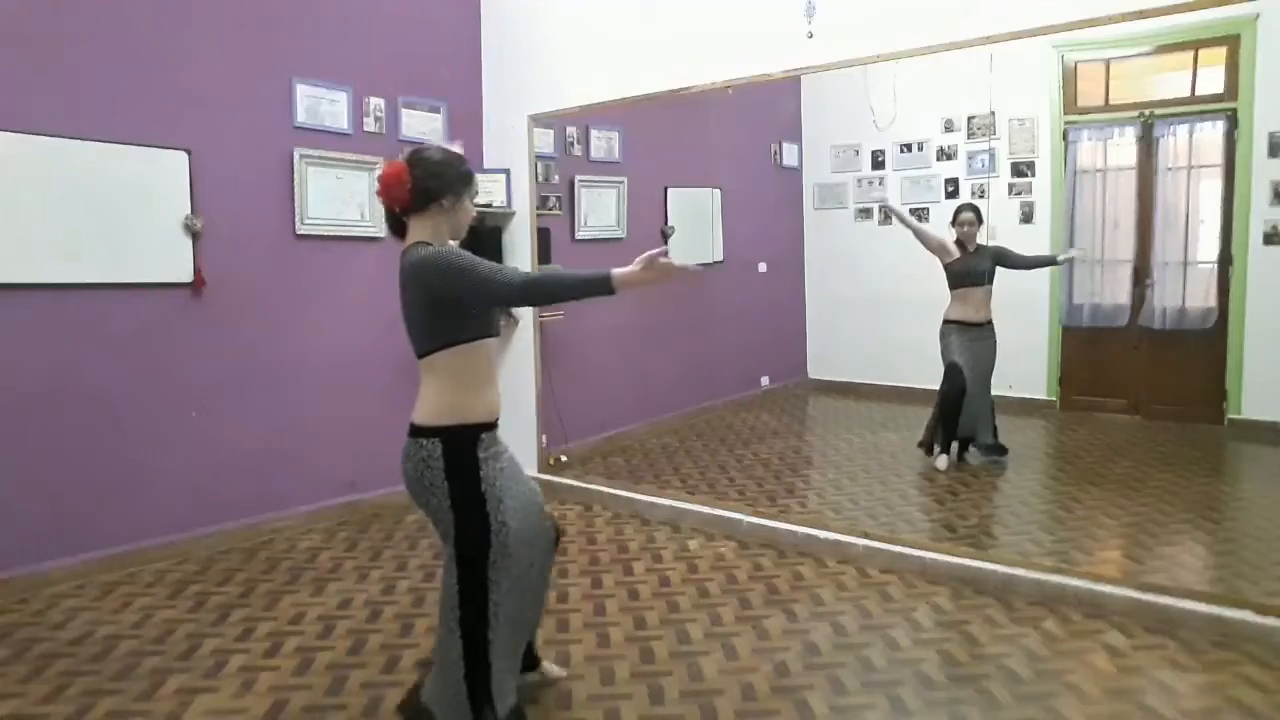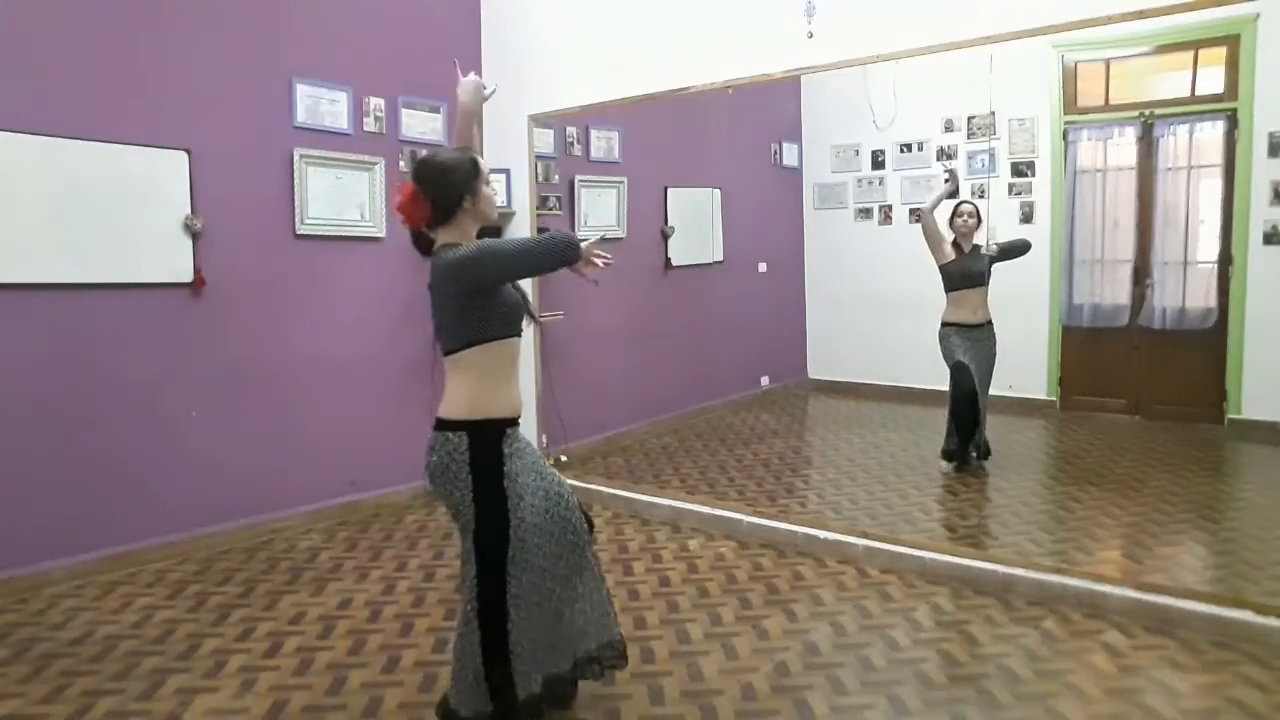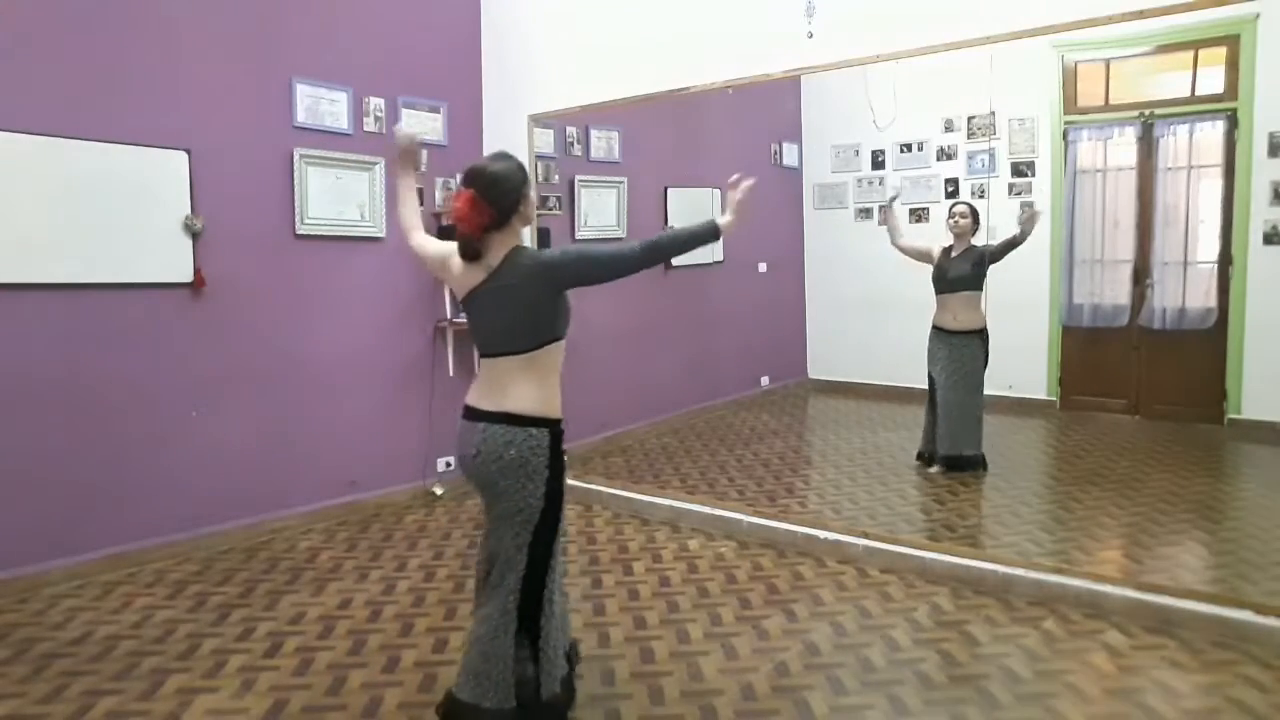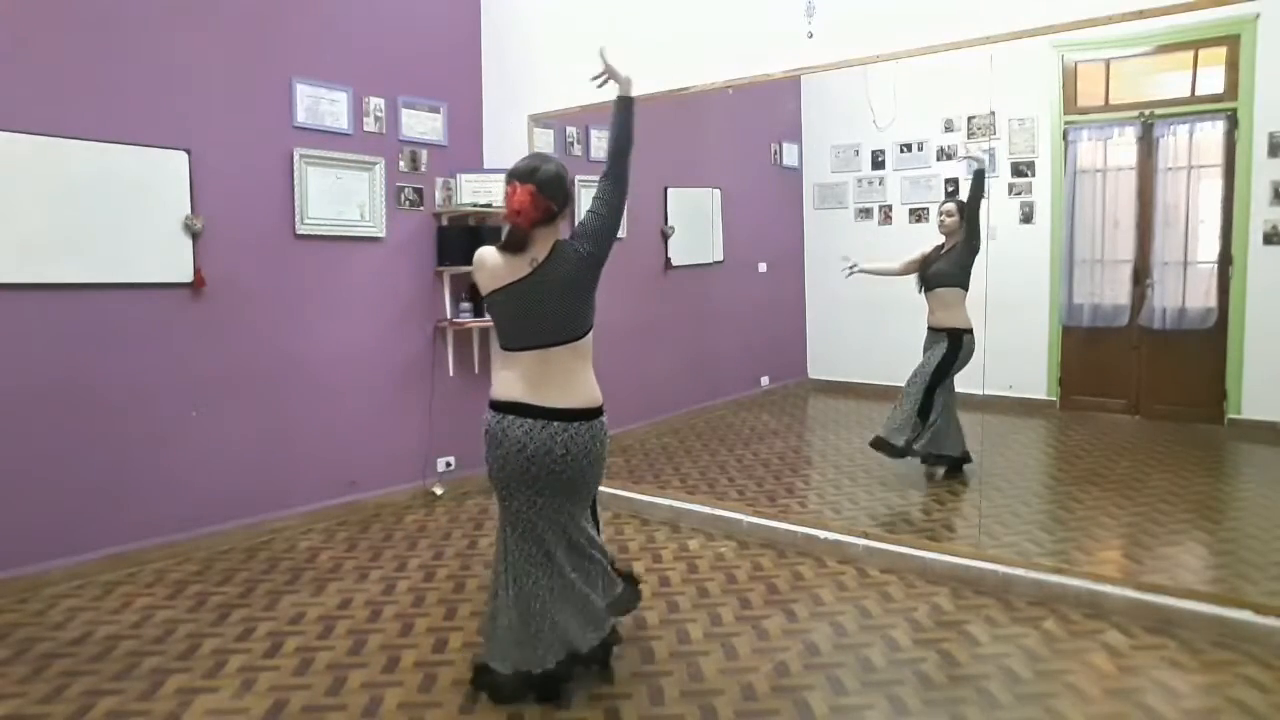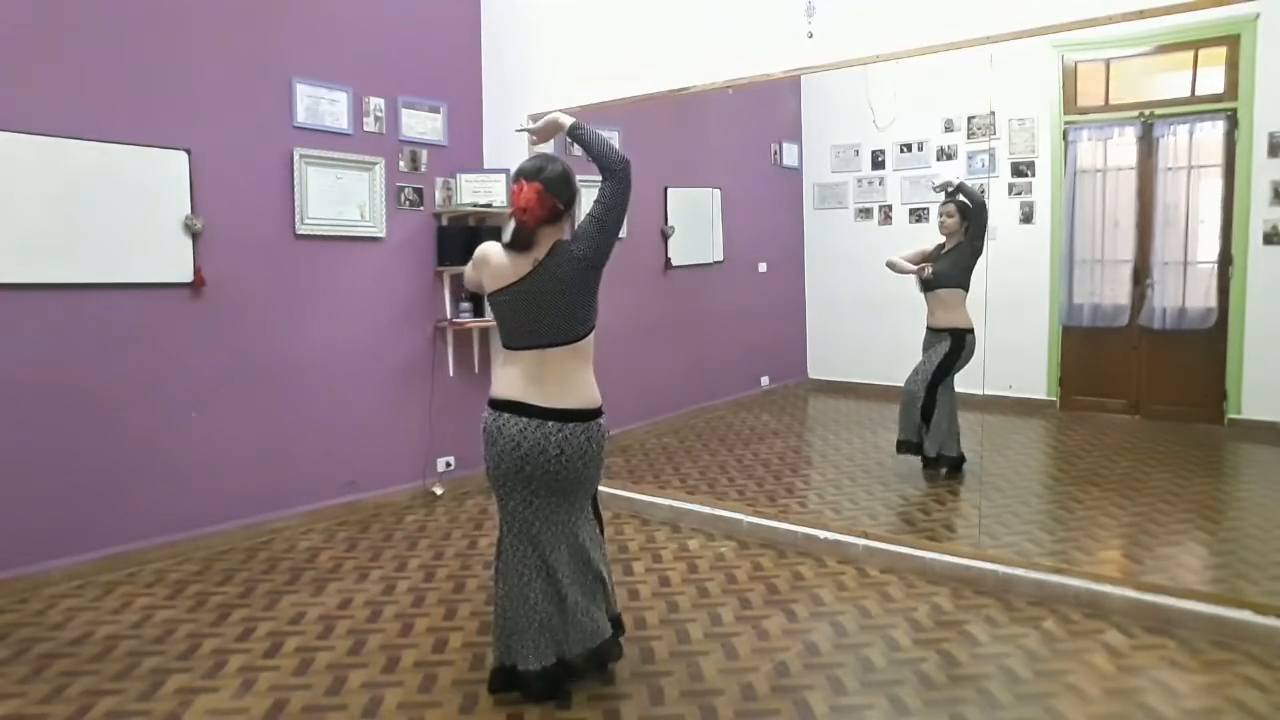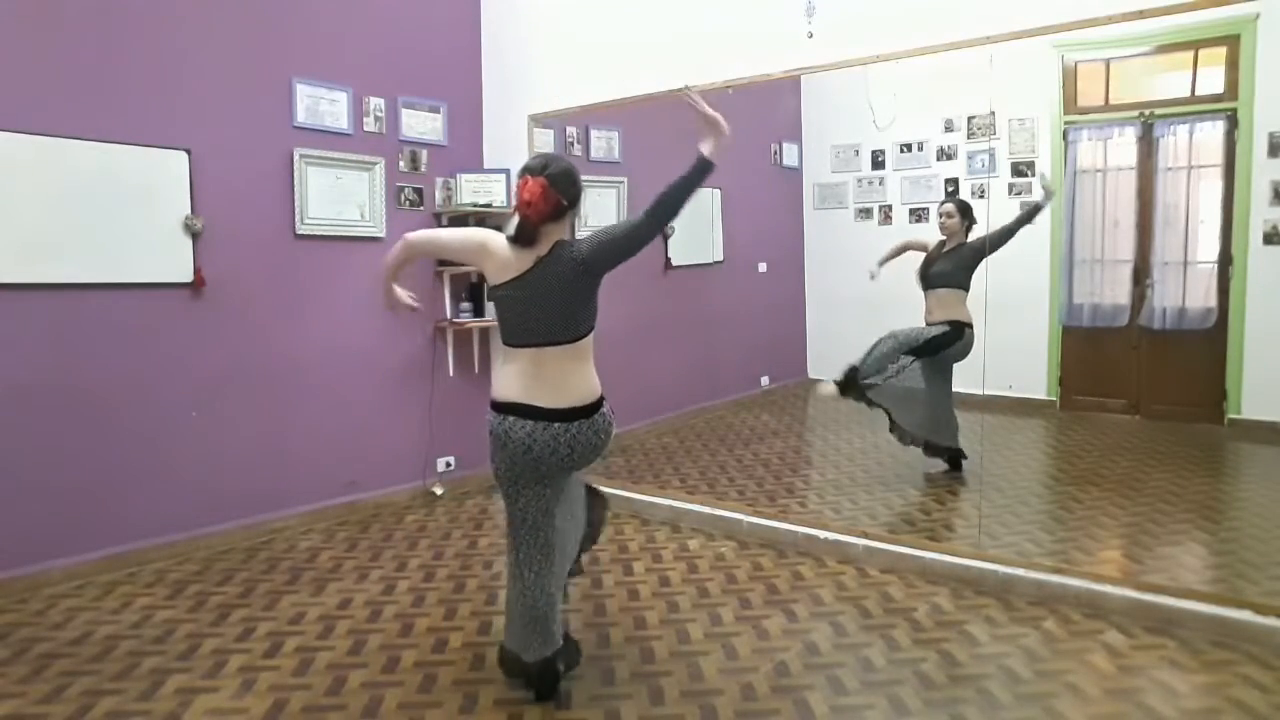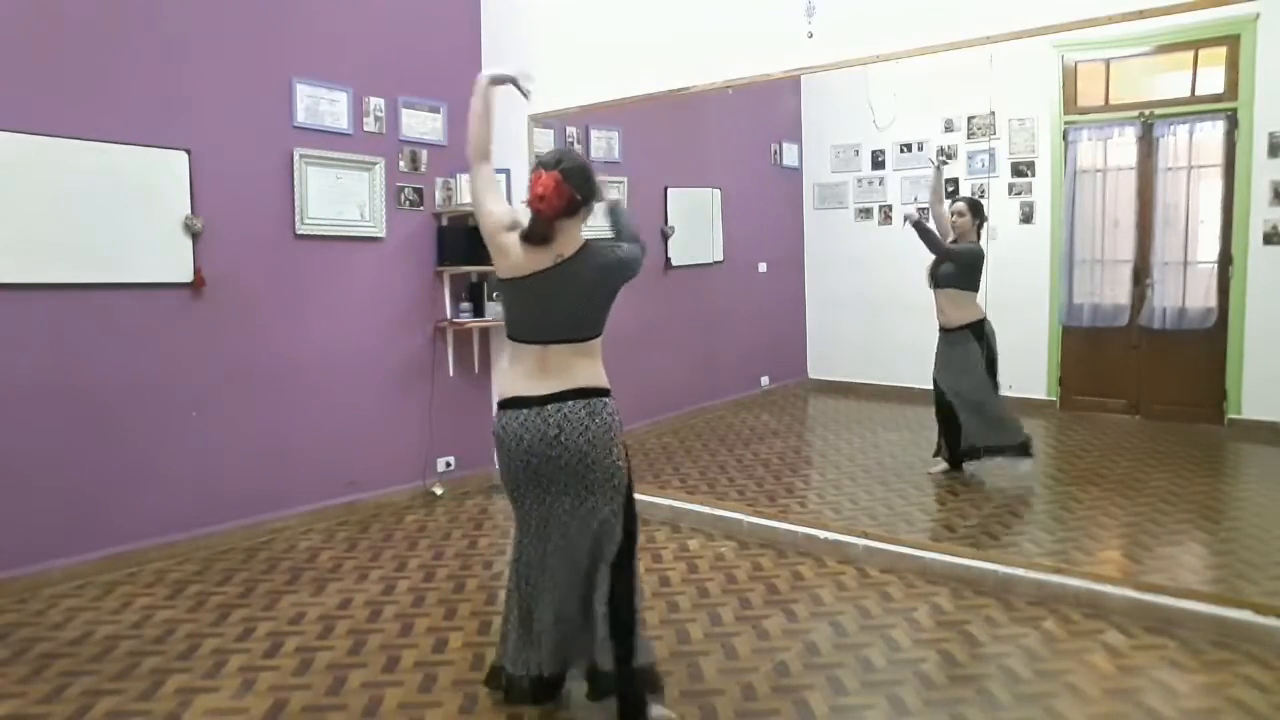
dt=0.7s
person 1, frame 1
left shoulder: (430, 256)
right shoulder: (434, 266)
right elbow: (522, 287)
left wrist: (449, 172)
right wrist: (620, 278)
left hip: (472, 443)
right hip: (451, 450)
left knee: (529, 537)
right knee: (478, 580)
left ankle: (511, 659)
person 1, frame 2
left shoulder: (460, 257)
right shoulder: (462, 265)
left elbow: (456, 171)
right elbow: (560, 246)
left wrist: (466, 112)
right wrist: (577, 253)
left hip: (496, 438)
right hip: (473, 444)
left knee: (558, 526)
right knee: (496, 570)
person 1, frame 3
left shoulder: (458, 264)
right shoulder: (544, 268)
left elbow: (415, 234)
right elbow: (642, 252)
left wrist: (405, 173)
right wrist: (720, 223)
left hip: (477, 430)
right hip: (525, 438)
left knee: (511, 554)
right knee: (522, 572)
person 1, frame 4
left shoulder: (486, 264)
right shoulder: (581, 258)
right elbow: (616, 177)
right wrist: (625, 95)
left hip: (508, 426)
right hip: (575, 428)
left knee: (523, 540)
right knee: (569, 534)
left ankle: (523, 665)
right ankle: (573, 650)
person 1, frame 5
left shoulder: (490, 259)
right shoulder: (582, 258)
right elbow: (619, 172)
right wrist: (569, 126)
left hip: (507, 428)
right hip: (575, 431)
left knee: (524, 543)
right knee: (569, 534)
left ankle: (531, 667)
right ankle: (578, 649)
person 1, frame 6
left shoulder: (491, 251)
right shoulder: (584, 261)
left elbow: (410, 242)
right elbow: (657, 216)
left wrist: (390, 285)
right wrist: (707, 151)
left hip: (514, 428)
right hip: (582, 427)
left knee: (531, 543)
left ankle: (539, 664)
person 1, frame 7
left shoulder: (505, 247)
right shoulder: (608, 264)
left elbow: (476, 161)
right elbow: (635, 246)
left wrist: (485, 89)
right wrist: (610, 204)
left hip: (517, 425)
right hip: (586, 421)
left knee: (537, 550)
right knee: (607, 551)
person 2, frame 1
left shoulder: (991, 252)
right shoulder: (947, 250)
left elbow: (1025, 262)
right elbow: (918, 229)
left wrist: (1059, 258)
right wrist: (892, 208)
left hip: (986, 331)
right hip: (955, 330)
left knee: (978, 389)
right knee: (957, 383)
left ankle: (966, 447)
right ankle: (942, 446)
person 2, frame 2
left shoulder: (985, 252)
right shoulder: (943, 250)
left elbow: (1024, 245)
right elbow: (926, 213)
left wrist: (996, 250)
right wrist: (949, 187)
left hip: (984, 332)
right hip: (954, 332)
left knee: (978, 391)
right knee: (964, 386)
left ankle: (971, 449)
right ankle: (962, 449)
person 2, frame 3
left shoulder: (981, 255)
right shoulder: (937, 254)
left elbow: (1005, 246)
right elbow: (899, 243)
left wrist: (1024, 232)
right wrist: (890, 211)
left hip: (973, 337)
right hip: (940, 337)
left knee: (968, 396)
right knee: (941, 394)
left ankle: (969, 457)
right ankle: (944, 455)
person 2, frame 4
left shoulder: (967, 249)
right shoulder: (931, 254)
left elbow: (974, 207)
right elbow: (897, 268)
left wrist: (979, 170)
right wrist: (861, 268)
left hip: (956, 337)
right hip: (934, 336)
left knee: (919, 387)
right knee: (939, 392)
left ankle: (910, 446)
right ankle: (948, 457)
person 2, frame 5
left shoulder: (969, 250)
right shoulder: (932, 252)
left elbow: (980, 206)
right elbow: (893, 261)
left wrist: (956, 185)
right wrist: (913, 269)
left hip: (957, 337)
right hip: (933, 336)
left knee: (918, 387)
right knee: (939, 395)
left ankle: (940, 456)
right ankle: (948, 459)
person 2, frame 6
left shoulder: (971, 251)
right shoulder: (935, 248)
left elbow: (1010, 229)
right elbow: (906, 243)
left wrist: (1043, 202)
right wrist: (879, 264)
left hip: (956, 333)
right hip: (934, 334)
left knee: (896, 341)
right knee: (937, 397)
left ankle: (846, 385)
right ankle: (953, 460)
person 2, frame 7
left shoulder: (972, 253)
right shoulder: (950, 242)
left elbow: (937, 248)
right elbow: (935, 204)
left wrist: (915, 221)
right wrist: (938, 173)
left hip: (972, 333)
right hip: (948, 336)
left knee: (983, 395)
right knee: (946, 397)
left ankle: (1020, 449)
right ankle: (953, 457)
